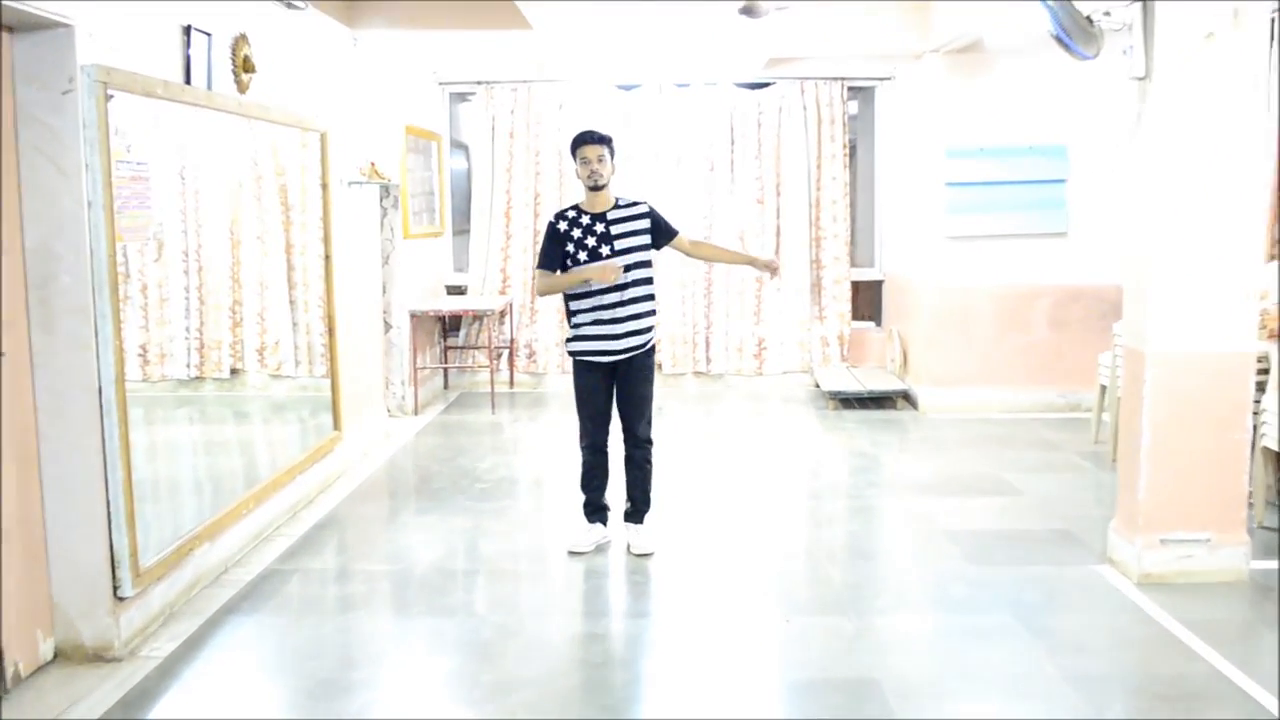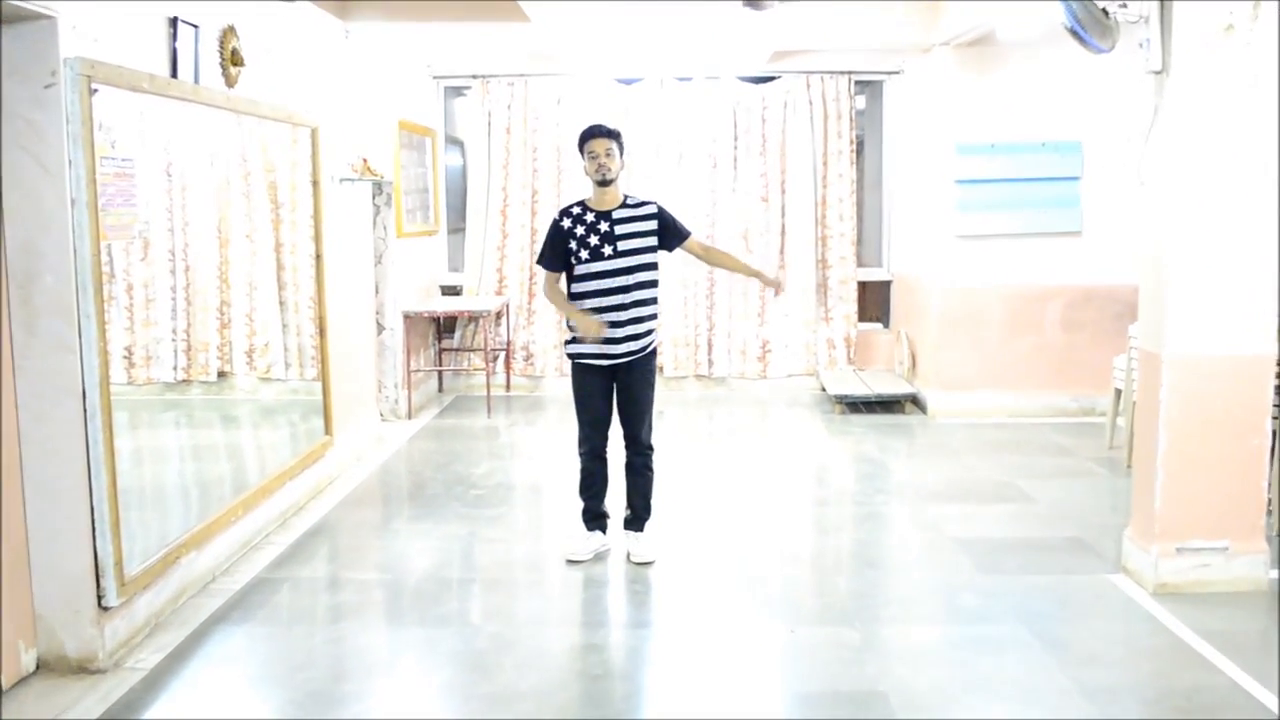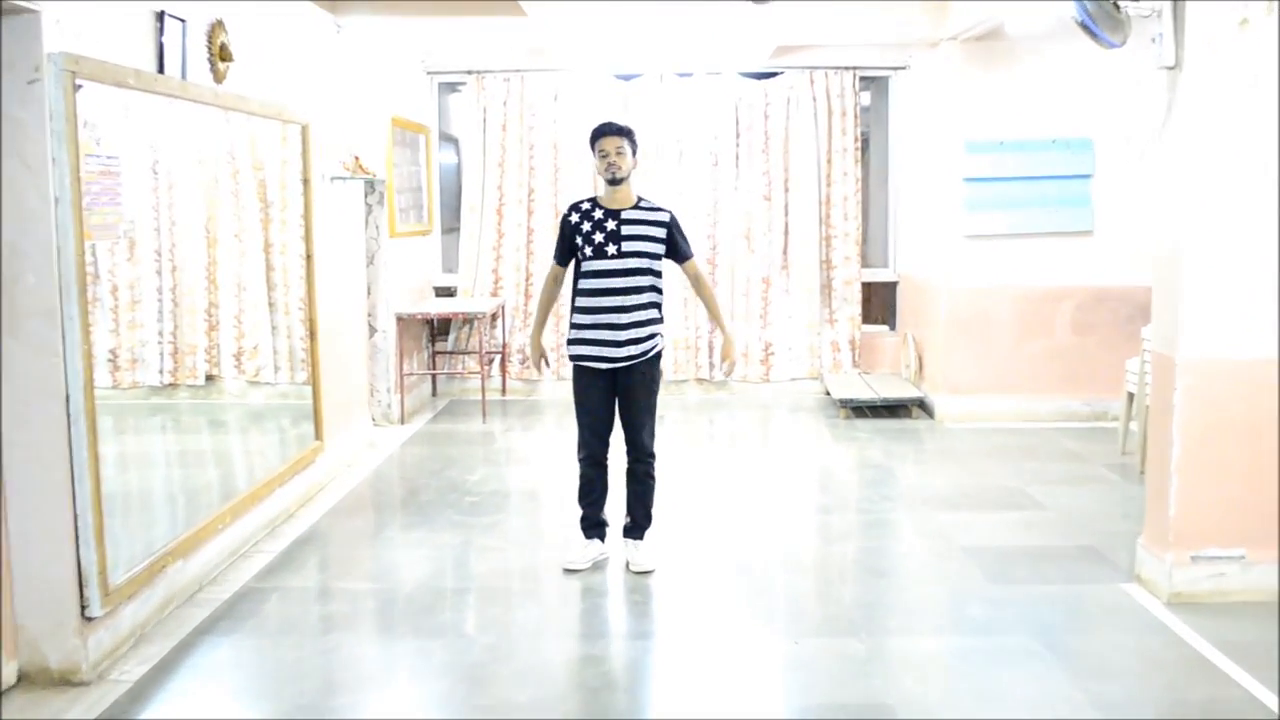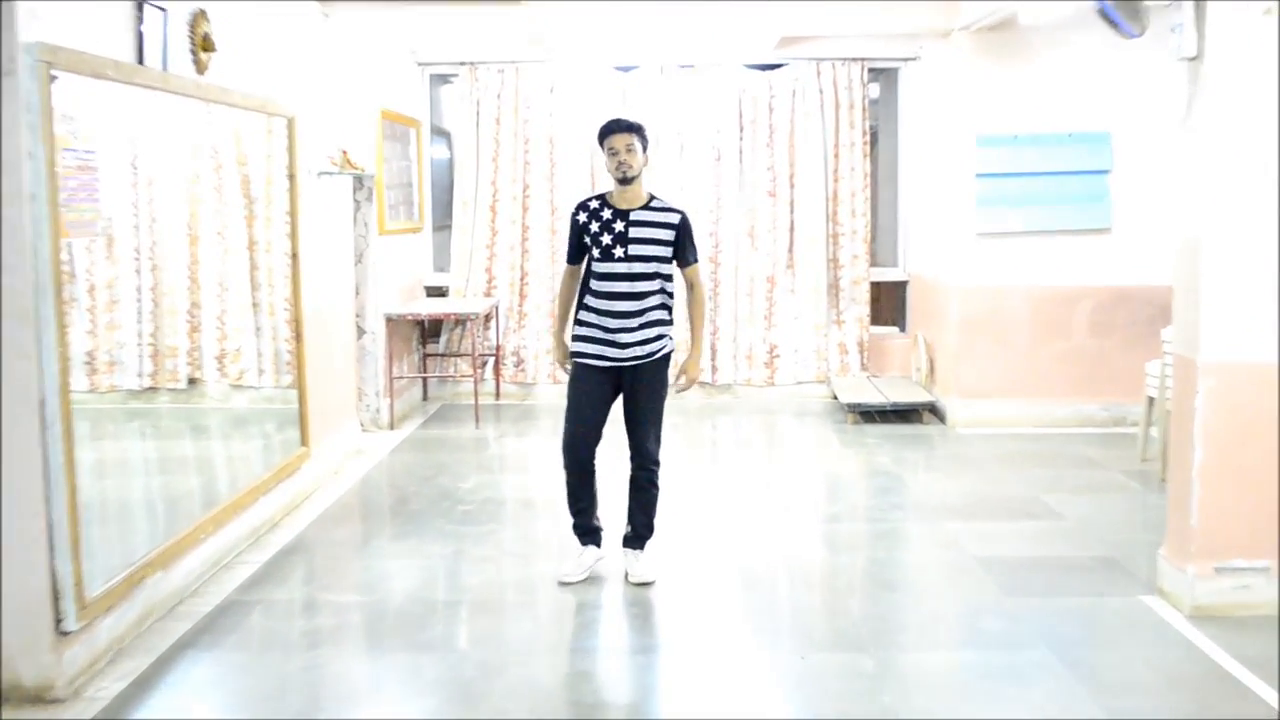
dt=0.3s
person 1, frame 1
left shoulder: (641, 214)
right shoulder: (562, 224)
left elbow: (690, 245)
right elbow: (541, 285)
left wrist: (752, 260)
right wrist: (588, 273)
left hip: (637, 347)
right hip: (589, 351)
left knee: (638, 437)
right knee: (592, 439)
left ankle: (636, 522)
right ankle: (595, 522)
person 1, frame 2
left shoulder: (650, 213)
right shoulder: (567, 221)
left elbow: (702, 250)
right elbow: (550, 283)
left wrist: (758, 274)
right wrist: (574, 315)
left hip: (638, 350)
right hip: (588, 352)
left knee: (639, 443)
right knee: (591, 445)
left ankle: (636, 530)
right ankle: (594, 529)
person 1, frame 3
left shoulder: (661, 219)
right shoulder: (577, 216)
left elbow: (695, 275)
right elbow: (556, 275)
left wrist: (724, 332)
right wrist: (536, 336)
left hip: (642, 354)
right hip: (589, 354)
left knee: (641, 448)
right knee: (591, 450)
left ankle: (636, 538)
right ankle: (593, 537)
person 1, frame 4
left shoulder: (672, 219)
right shoulder: (585, 214)
left elbow: (695, 285)
right elbow: (572, 274)
left wrist: (695, 352)
right wrist: (559, 335)
left hip: (649, 356)
right hip: (593, 353)
left knee: (645, 456)
right knee: (577, 448)
left ankle: (636, 548)
right ankle: (588, 543)
